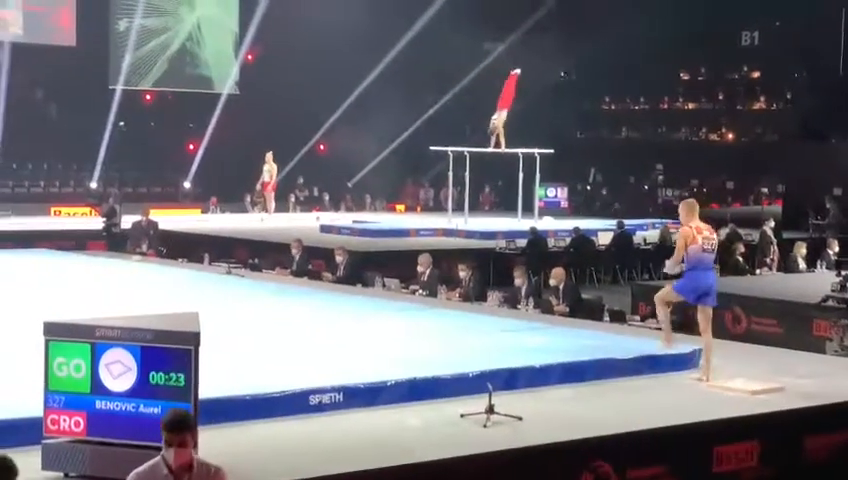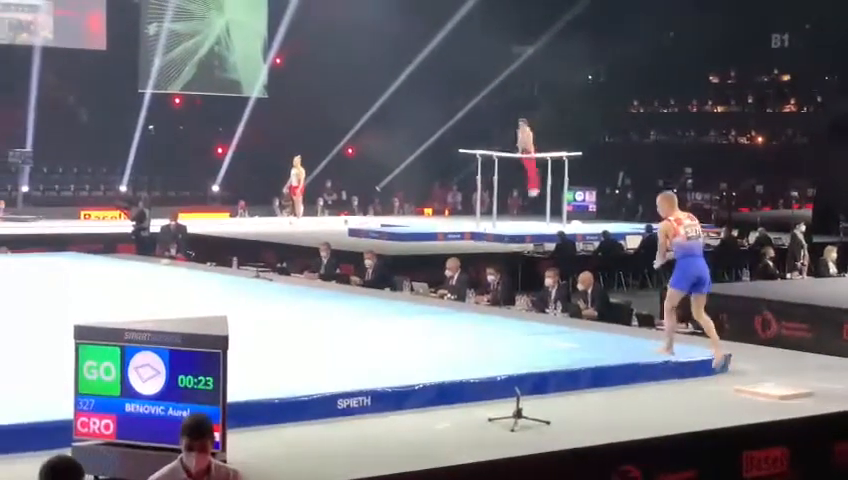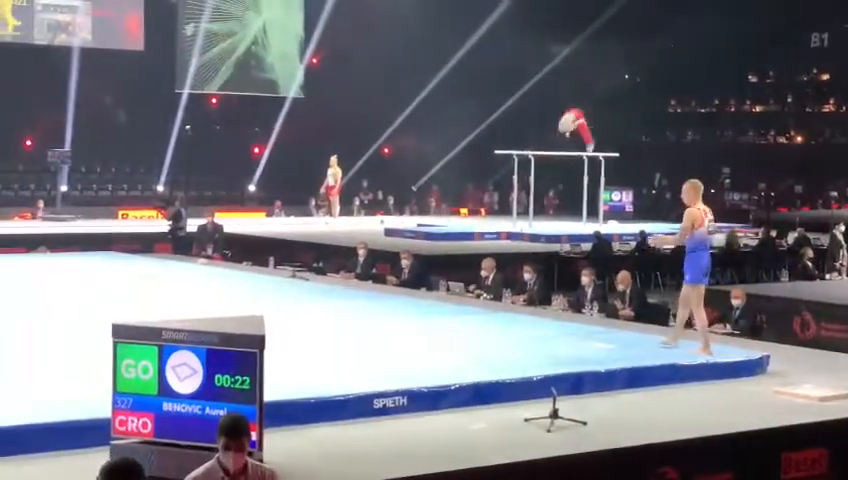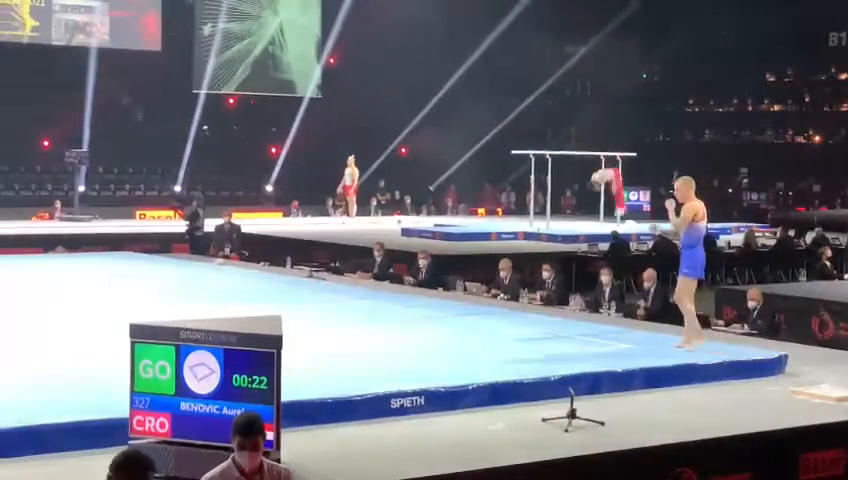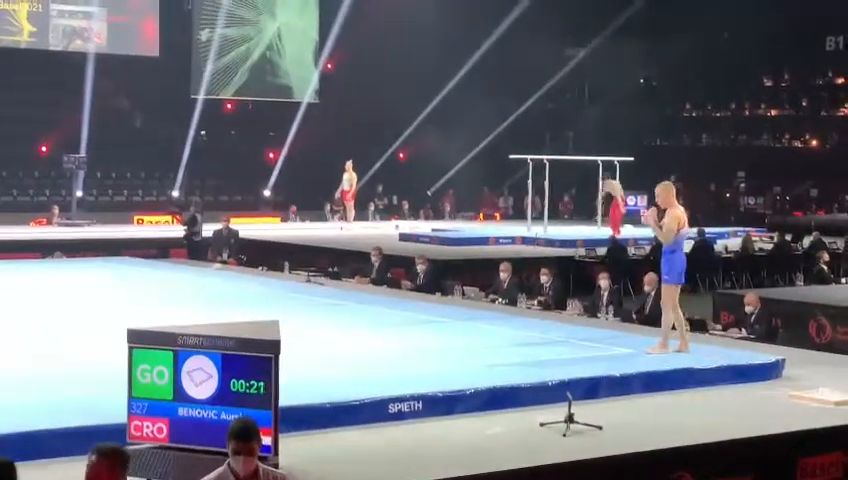
dt=0.5s
person 1, frame 1
left shoulder: (685, 231)
right shoulder: (712, 232)
left elbow: (677, 259)
left wrist: (669, 267)
right wrist: (682, 266)
left hip: (693, 278)
right hip: (710, 278)
left knee: (659, 298)
right knee: (706, 328)
left ankle: (667, 338)
right ankle: (705, 372)
person 1, frame 2
left shoulder: (666, 225)
right shoulder: (693, 219)
left elbow: (662, 254)
left wrist: (658, 263)
left hip: (684, 267)
right hip: (701, 265)
left knee: (669, 307)
right knee: (700, 314)
left ankle: (668, 348)
right ankle: (716, 348)
person 1, frame 3
left shoulder: (691, 212)
right shoulder: (707, 211)
left elbow: (680, 239)
left wrist: (662, 240)
right wrist: (666, 239)
left hip: (694, 258)
right hip: (704, 256)
left knee: (697, 306)
right knee: (684, 300)
left ankle: (706, 347)
right ankle: (674, 338)
person 1, frame 4
left shoulder: (692, 206)
right shoulder: (689, 207)
left elbow: (678, 227)
right elbow: (681, 231)
left wrist: (671, 210)
left hip: (692, 254)
right hip: (689, 253)
left knee: (680, 298)
right knee: (687, 299)
left ankle: (697, 334)
right ankle: (689, 338)
person 1, frame 5
left shoulder: (675, 213)
right shoulder: (671, 211)
left elbow: (666, 239)
right elbow: (665, 232)
left wrist: (652, 224)
right wrist: (654, 222)
left hip: (672, 259)
right hip: (673, 258)
left knee: (666, 305)
right knee: (673, 305)
left ankle: (664, 345)
right ankle: (683, 343)
